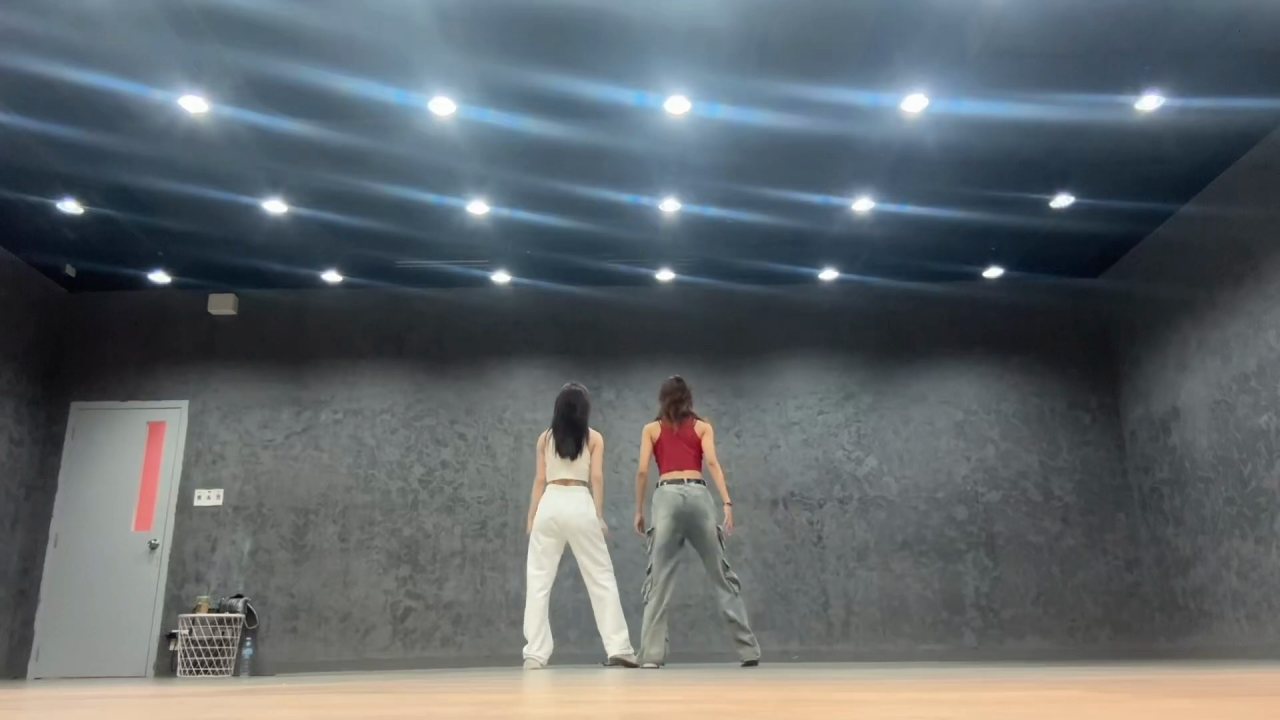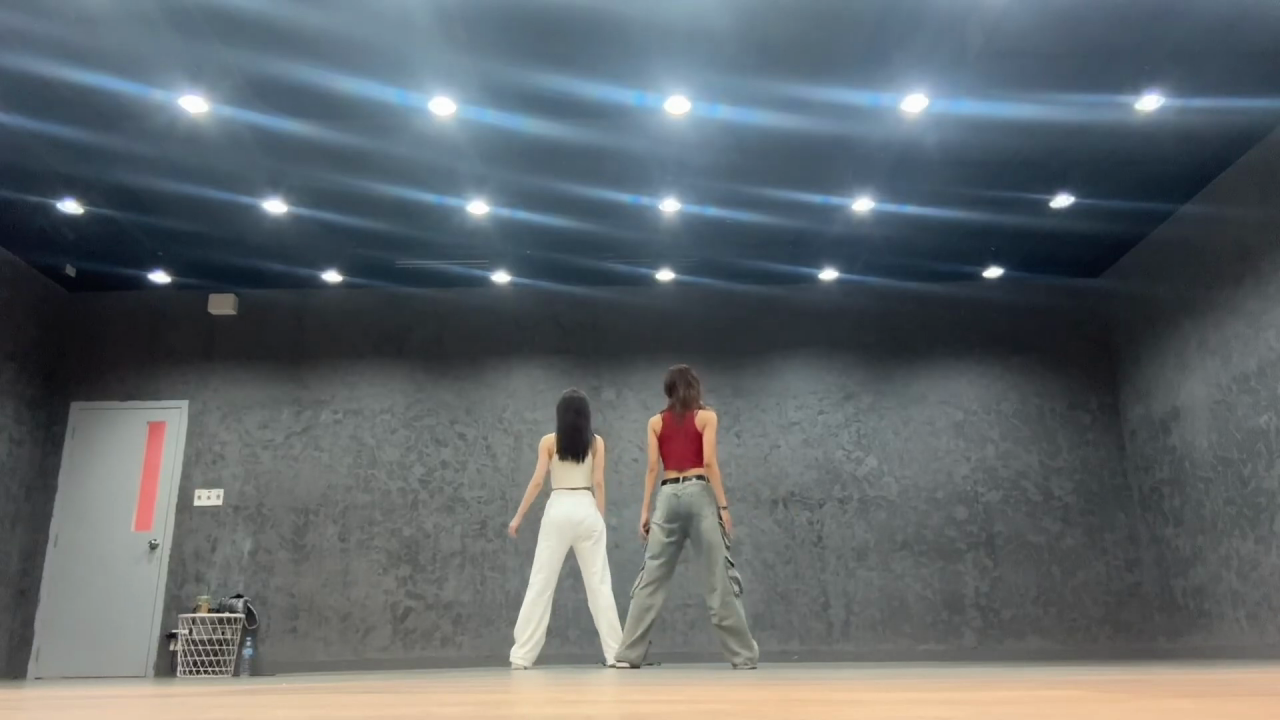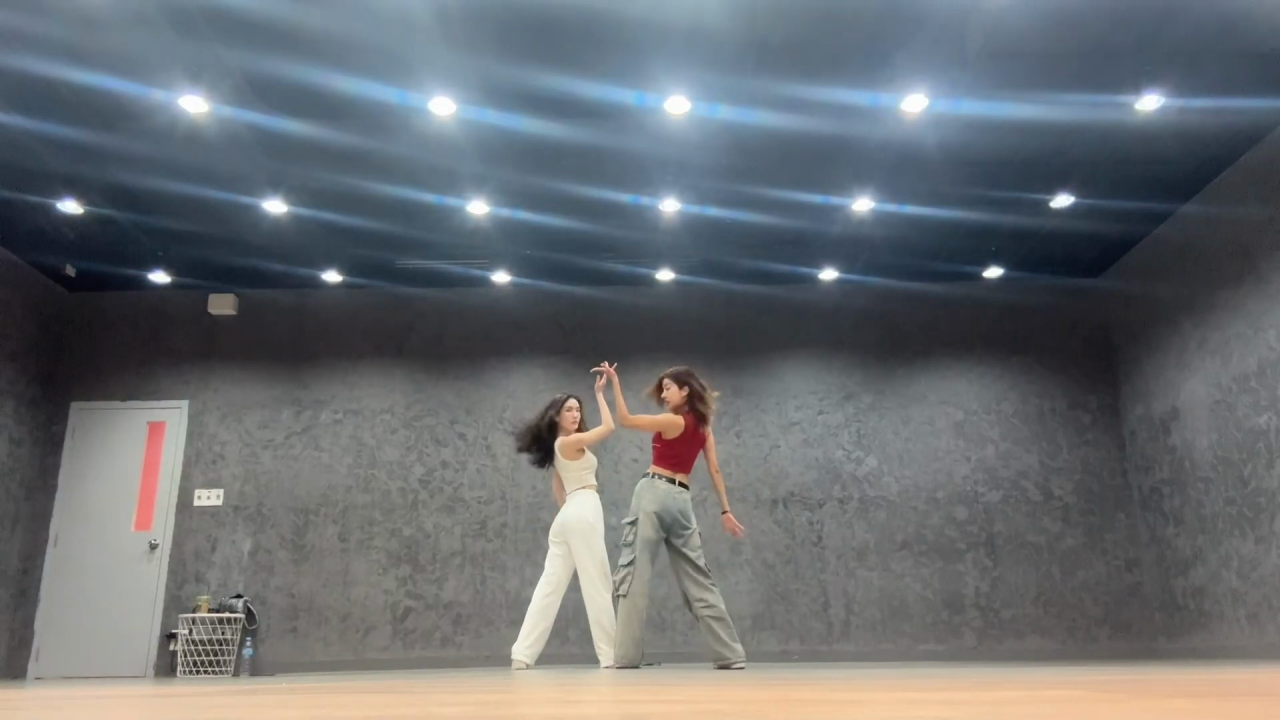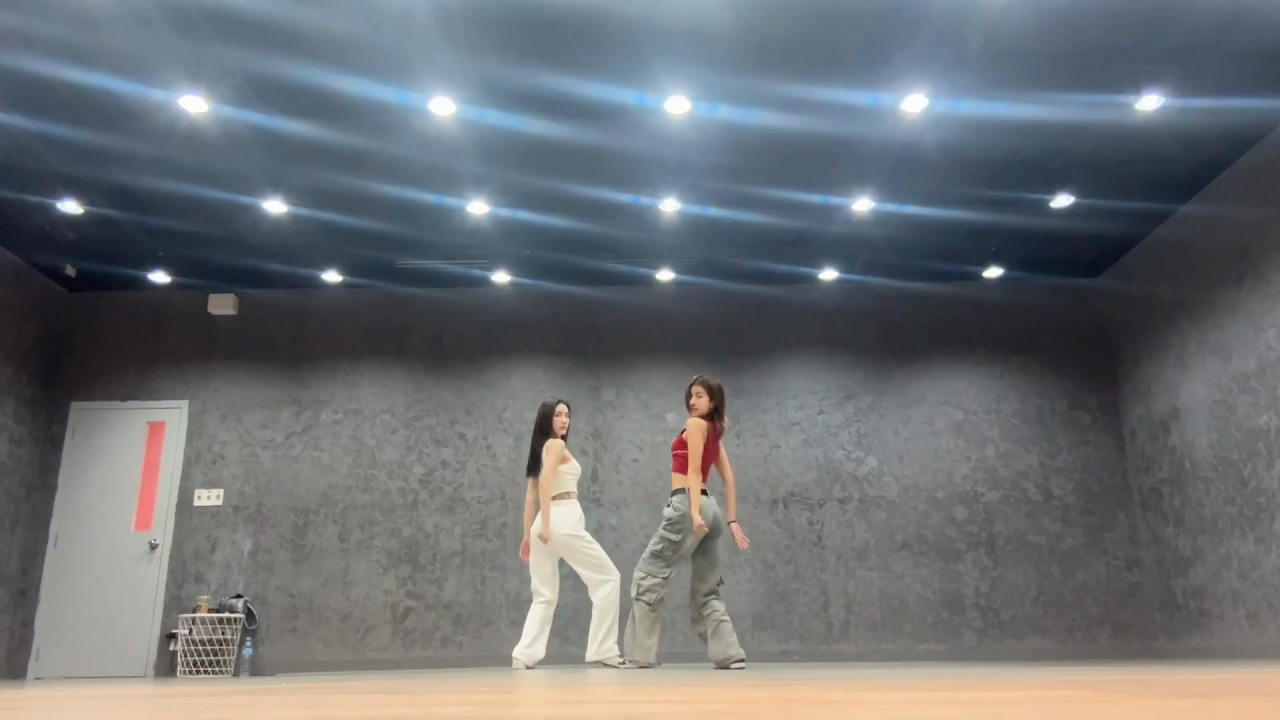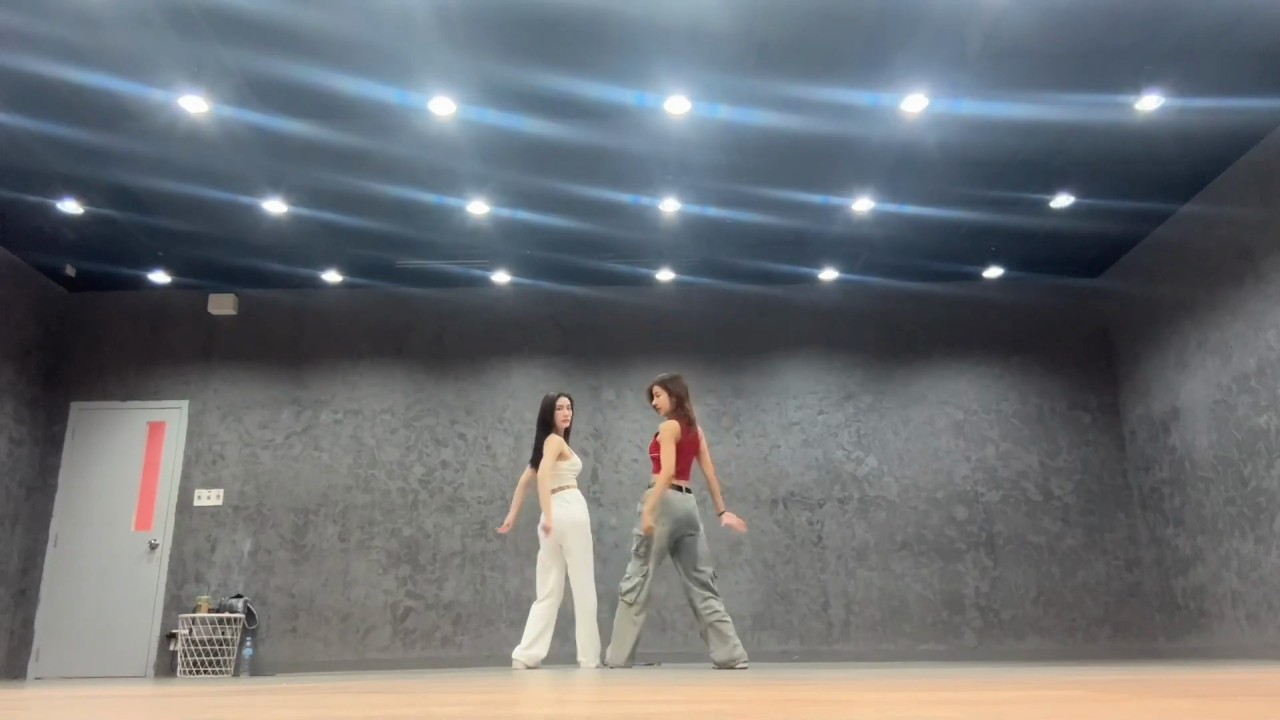
dt=1s
person 1, frame 1
left shoulder: (651, 429)
right shoulder: (702, 426)
left elbow: (643, 471)
right elbow: (712, 462)
left wrist: (639, 511)
right wrist: (727, 503)
left hip: (666, 497)
right hip: (697, 495)
left knee: (659, 578)
right knee: (721, 575)
left ankle: (652, 655)
right ankle: (748, 650)
person 1, frame 2
left shoulder: (656, 422)
right shoulder: (707, 417)
left elbow: (653, 468)
right elbow: (710, 463)
left wrist: (645, 510)
right wrist: (723, 506)
left hip: (668, 497)
right hip: (699, 494)
left knee: (651, 577)
right knee: (719, 578)
left ankle: (628, 654)
right ankle: (743, 655)
person 1, frame 3
left shoulder: (673, 421)
right shoulder: (702, 424)
left elbow: (625, 420)
right elbow: (715, 469)
left wrist: (614, 381)
right wrist: (725, 511)
left hip: (653, 493)
right hip: (680, 500)
left knee: (634, 573)
right knee: (698, 578)
left ankle: (626, 655)
right ankle: (730, 654)
person 1, frame 4
left shoulder: (696, 424)
right shoulder: (714, 432)
left elbow: (694, 470)
right elbow: (729, 479)
left wrist: (694, 510)
right wrist: (731, 521)
left hip: (685, 507)
right hip: (708, 509)
left knee: (649, 574)
right knee: (706, 591)
left ankle: (640, 654)
right ankle: (729, 654)
person 1, frame 5
left shoulder: (668, 427)
right shoulder: (694, 428)
left elbow: (666, 471)
right elbow: (709, 472)
left wrist: (648, 510)
right wrist: (723, 511)
left hip: (665, 503)
right hip: (687, 504)
left knee: (638, 579)
right knee: (700, 583)
left ankle: (619, 656)
right ankle: (731, 654)
person 2, frame 1
left shoulder: (545, 438)
right shoulder: (594, 438)
left elbow: (540, 480)
right elbow: (596, 478)
left wrist: (531, 517)
right wrist: (599, 516)
left hip: (550, 504)
right hip: (579, 504)
left knee: (539, 582)
right knee: (601, 578)
left ankle: (535, 654)
right ankle: (618, 647)
person 2, frame 2
left shoulder: (549, 441)
right shoulder: (596, 442)
left elbow: (538, 481)
right elbow: (598, 482)
left wrist: (518, 517)
right wrist: (601, 516)
left hip: (558, 510)
right hip: (587, 510)
left knee: (541, 583)
right knee: (599, 584)
left ankle: (522, 655)
right ankle: (616, 653)
person 2, frame 3
left shoulder: (555, 447)
right shoulder: (570, 442)
right elbow: (609, 427)
right wrist: (599, 394)
left hip: (567, 516)
right hip: (584, 512)
left knee: (550, 586)
right knee: (597, 584)
left ankle: (523, 653)
right ankle: (609, 654)
person 2, frame 4
left shoulder: (540, 449)
right shoulder: (556, 445)
left elbow: (530, 496)
right elbow: (546, 481)
left wrist: (527, 535)
right wrist: (547, 524)
left hip: (545, 524)
right hip: (564, 521)
left knee: (544, 597)
right knee: (607, 578)
left ankle: (524, 655)
right ankle: (604, 649)
person 2, frame 5
left shoulder: (549, 443)
right shoulder: (555, 441)
left elbow: (524, 480)
right elbow: (543, 474)
left wrist: (512, 516)
right wrist: (549, 515)
left hip: (554, 516)
right hip: (569, 510)
left knee: (548, 593)
right knee: (583, 587)
left ankle: (525, 655)
right ankle: (589, 656)
